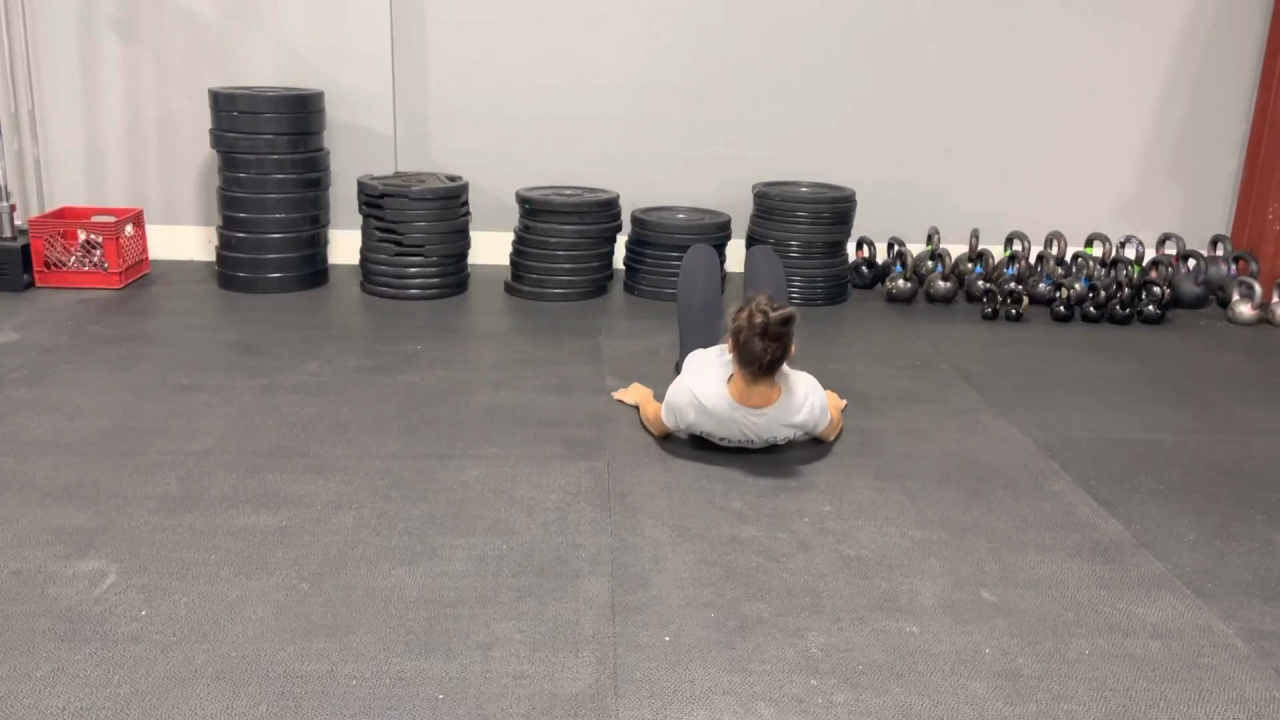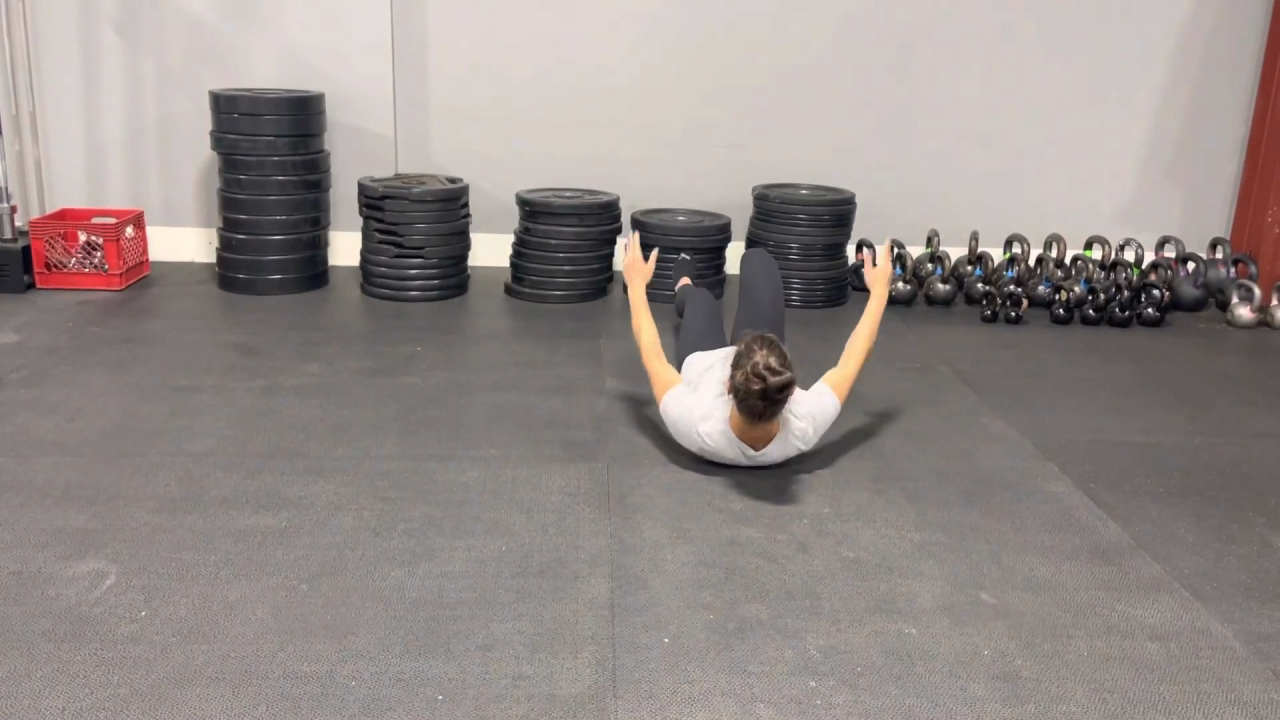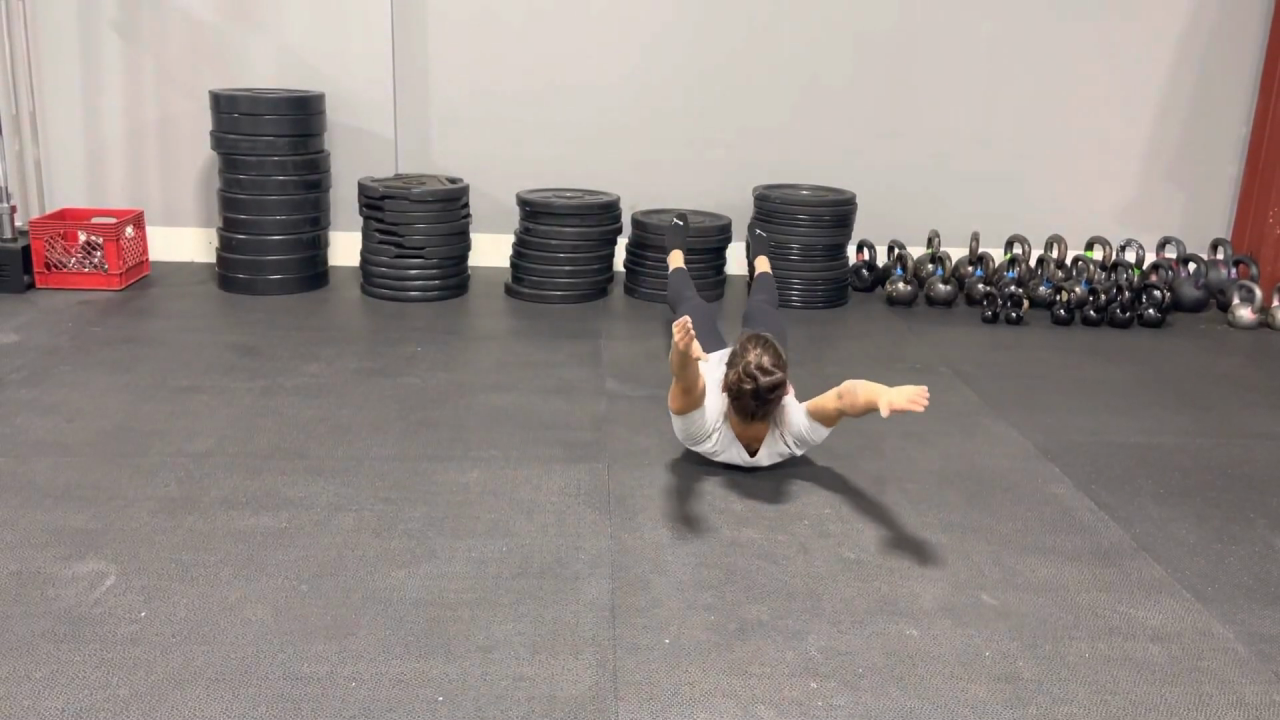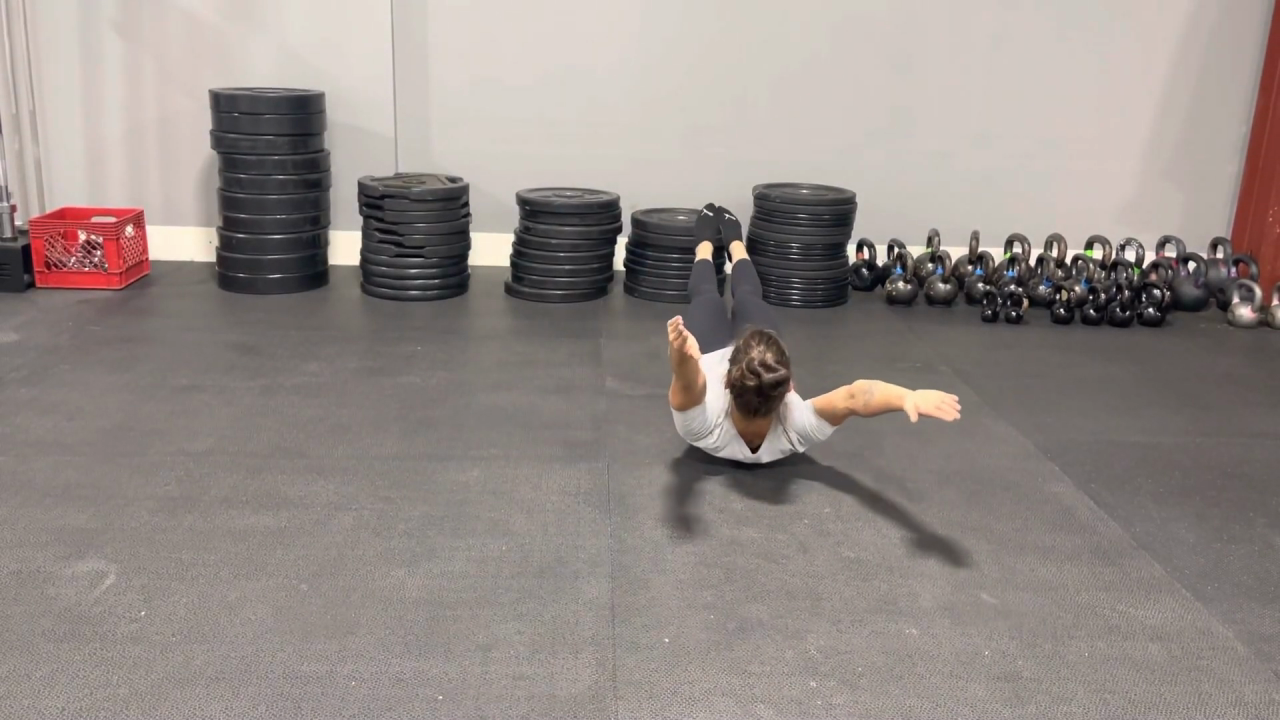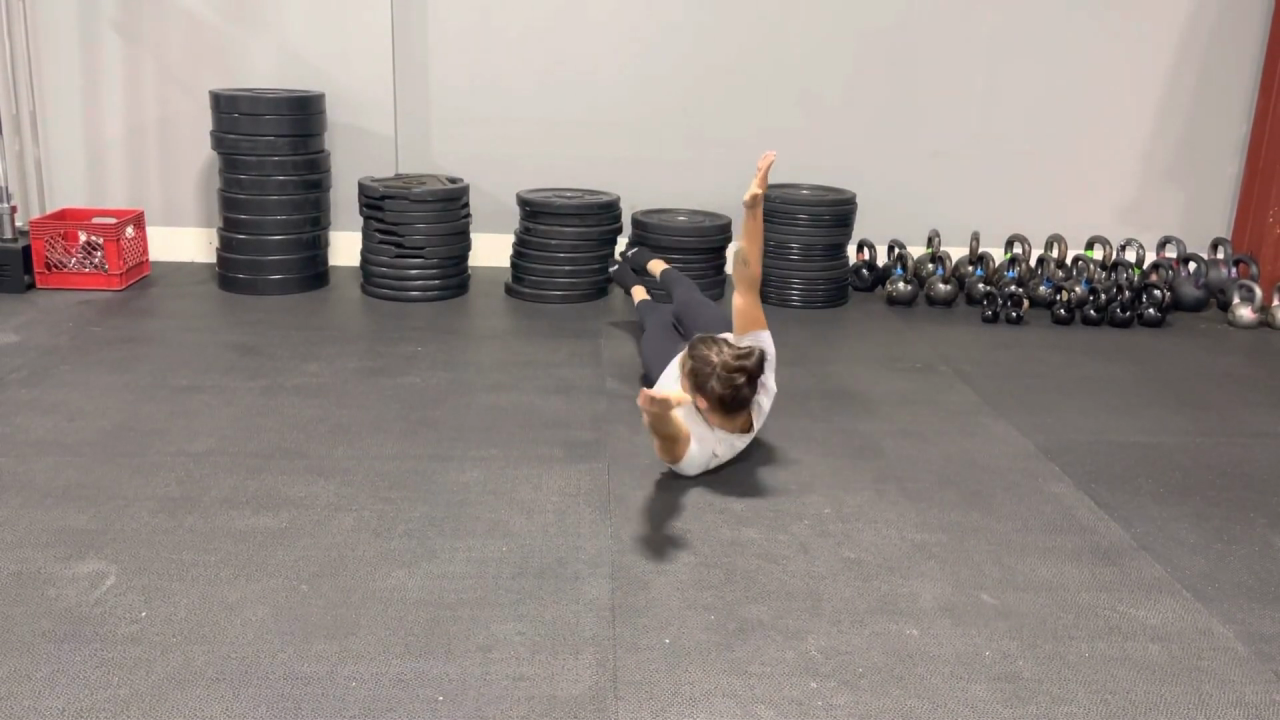
dt=1s
person 1, frame 1
left shoulder: (692, 392)
right shoulder: (807, 397)
left elbow: (657, 427)
right elbow: (830, 431)
left wrist: (641, 397)
right wrist: (832, 404)
left knee: (701, 254)
right knee: (761, 255)
person 1, frame 2
left shoulder: (698, 430)
right shoulder: (803, 431)
left elbow: (654, 360)
right elbow: (847, 366)
left wrist: (636, 284)
right wrist: (879, 292)
left knee: (699, 302)
right knee: (756, 260)
left ankle: (684, 288)
person 1, frame 3
left shoulder: (702, 431)
right shoulder: (794, 433)
left elbow: (685, 381)
right elbow: (843, 399)
left wrist: (682, 353)
right wrist: (884, 395)
left knee: (693, 306)
right knee: (762, 308)
left ankle: (676, 253)
right ankle: (759, 258)
person 1, frame 4
left shoulder: (704, 427)
right shoulder: (793, 430)
left elbow: (687, 379)
right elbow: (853, 396)
left wrist: (681, 356)
right wrist: (909, 396)
left knee: (706, 299)
right knee: (748, 299)
left ankle: (707, 242)
right ankle: (734, 242)
person 1, frame 5
right shoulder: (759, 383)
right elbow: (747, 289)
left knee: (658, 319)
right knee: (687, 300)
left ankle: (636, 291)
right ankle: (647, 262)
